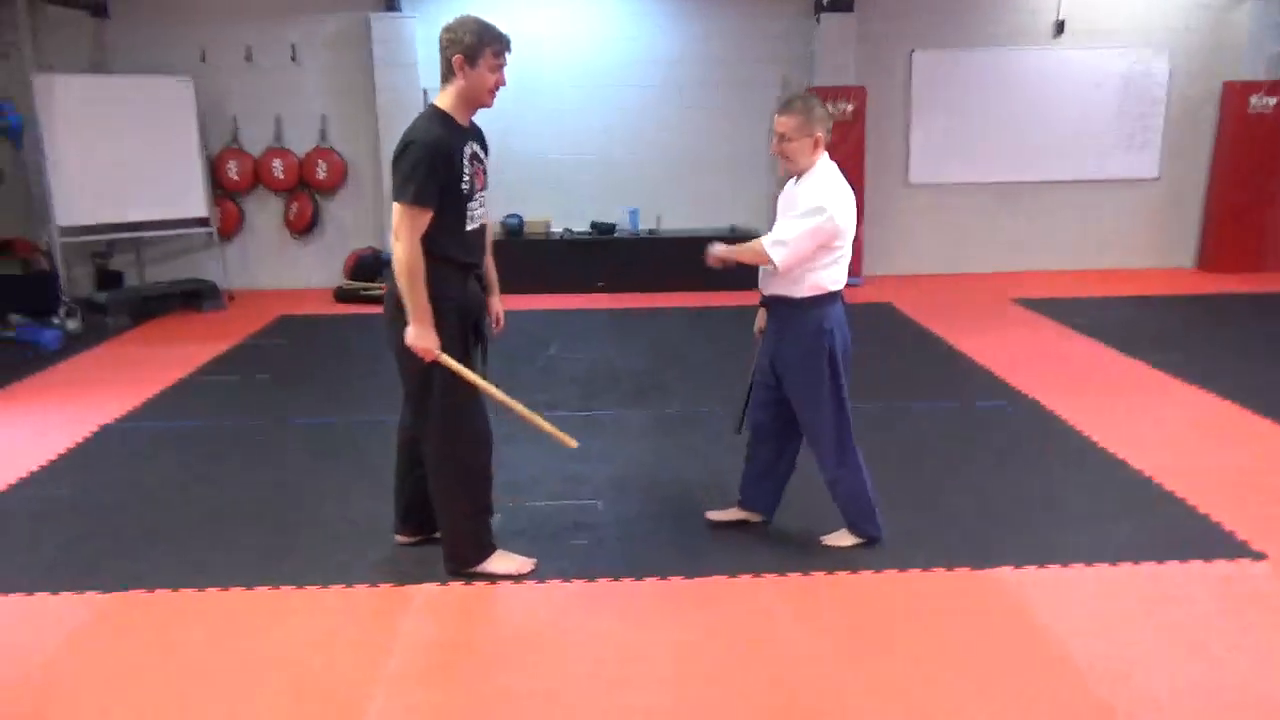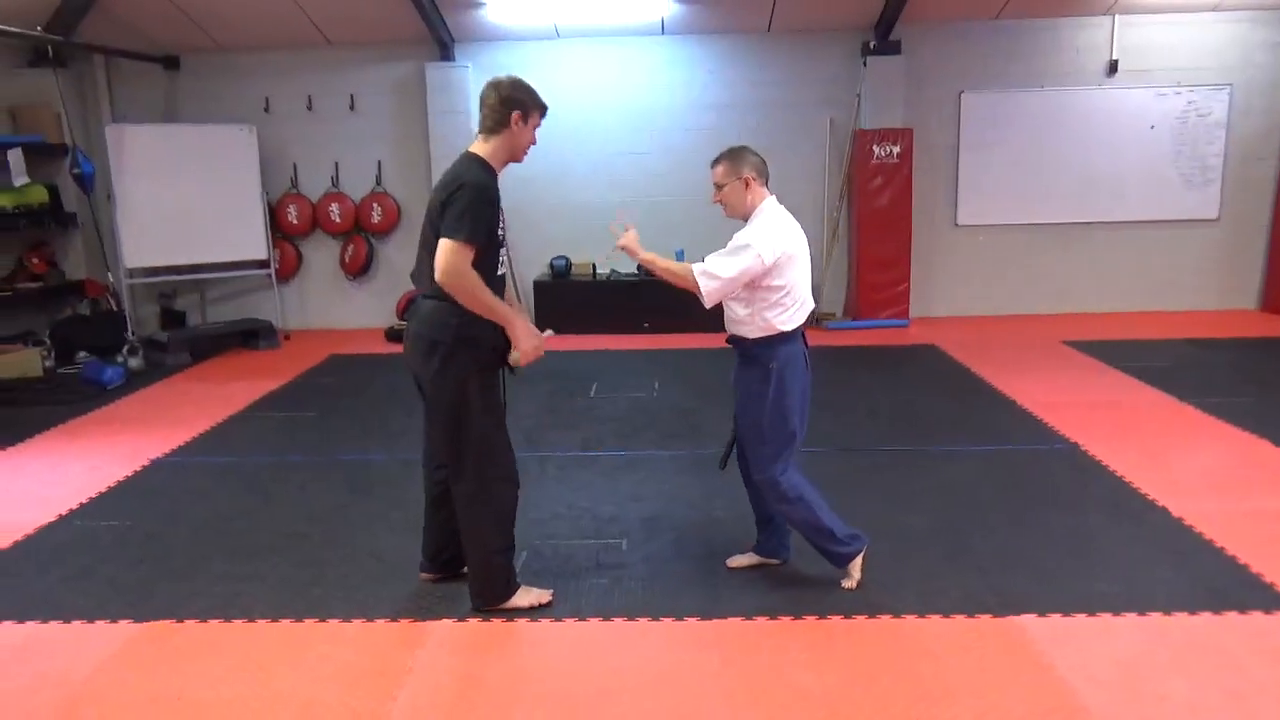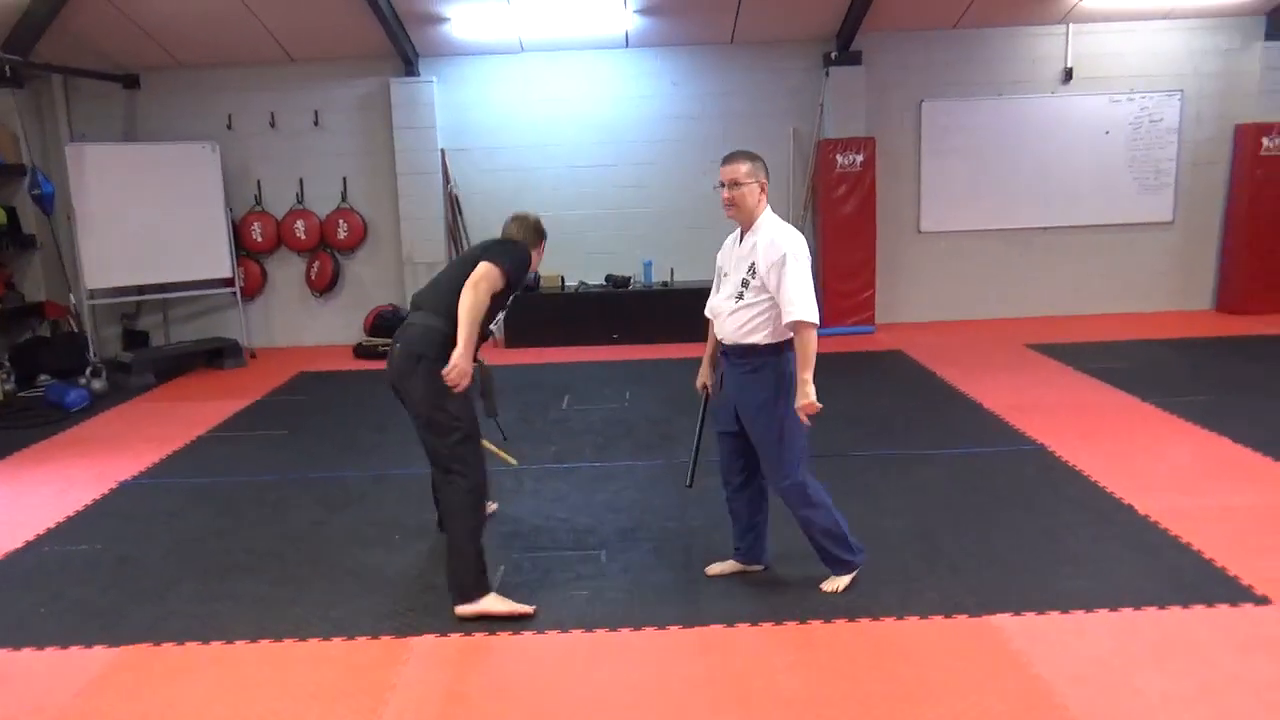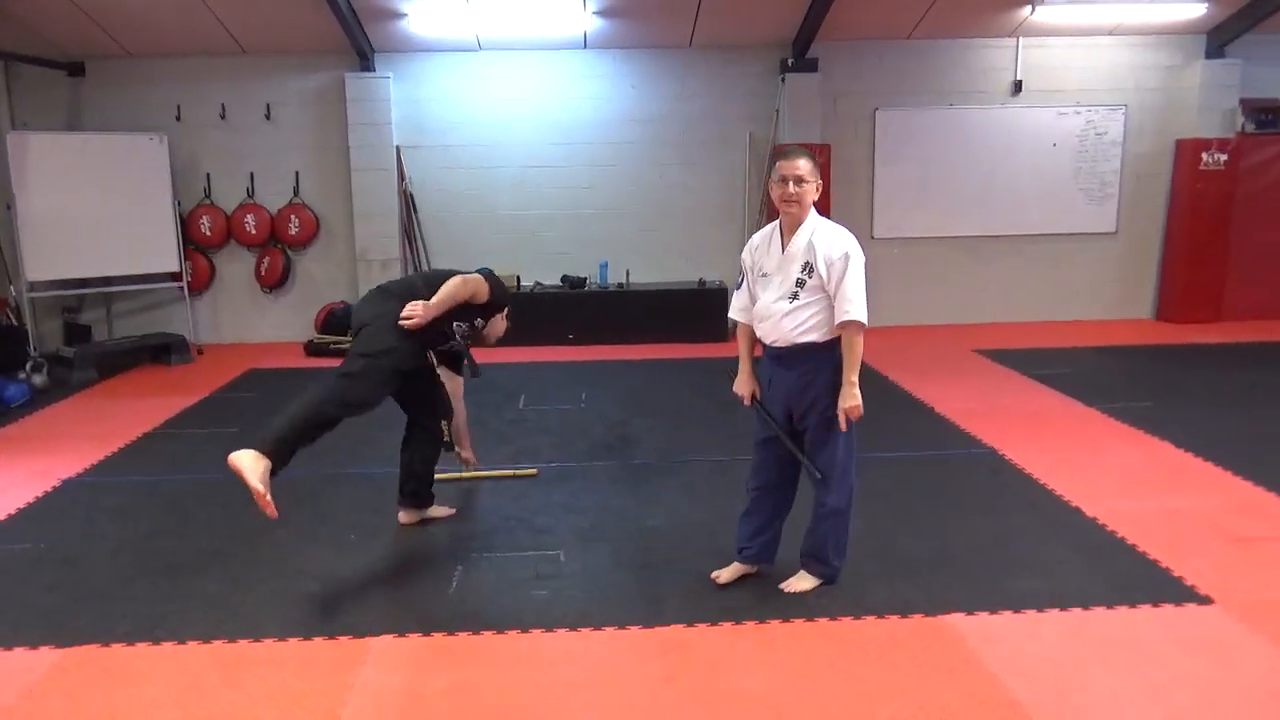
dt=0.7s
person 1, frame 1
left shoulder: (825, 195)
right shoulder: (799, 184)
left elbow: (770, 254)
left wrist: (725, 252)
right wrist: (769, 306)
left hip: (813, 324)
right hip: (788, 318)
left knee: (827, 429)
right knee: (768, 418)
left ankle: (862, 525)
right ankle: (755, 503)
person 1, frame 2
left shoulder: (763, 237)
right shoulder: (773, 223)
left elbow: (699, 280)
left wrist: (639, 253)
left hip: (771, 361)
right hip: (766, 355)
left knee: (773, 469)
right knee: (754, 460)
left ankle: (846, 547)
right ankle: (772, 546)
person 1, frame 3
left shoulder: (783, 242)
right shoulder: (731, 245)
left elbow: (803, 318)
left wrist: (805, 384)
right wrist: (707, 363)
left hip: (769, 368)
right hip: (734, 367)
left knee: (788, 474)
right knee: (736, 469)
left ankle: (845, 559)
right ankle: (748, 554)
person 1, frame 4
left shoulder: (836, 243)
right shoulder: (758, 245)
left elbow: (852, 320)
right elbow: (746, 314)
left wrist: (849, 385)
right wrist: (745, 370)
left hip: (821, 367)
right hip: (775, 367)
left knee: (829, 472)
right knee: (767, 468)
left ankle: (820, 564)
right ankle: (751, 555)
person 2, frame 1
left shoulder: (472, 136)
right shoulder: (428, 141)
right elbow: (405, 238)
left wrist: (490, 290)
right wrist: (419, 321)
left hip: (458, 296)
right hip: (431, 302)
left knee: (429, 415)
right knee: (458, 426)
left ankle: (416, 520)
right ankle: (471, 548)
person 2, frame 2
left shoulder: (476, 178)
right shoulder: (475, 185)
right elbow: (450, 271)
left wrist: (517, 321)
right wrist: (514, 325)
left hip: (447, 338)
right hip: (453, 341)
left knee: (452, 455)
right knee: (487, 465)
left ankle: (442, 559)
right ankle: (495, 586)
person 2, frame 3
left shoulder: (488, 253)
right shoulder: (515, 255)
right elbow: (476, 285)
right wrist: (464, 352)
left hip: (409, 351)
right hip: (429, 354)
left knee: (456, 434)
right knee: (461, 460)
left ankle: (460, 508)
right ankle: (471, 592)
person 2, frame 4
left shoulder: (456, 341)
right shoulder: (494, 293)
left elbow: (453, 395)
right elbow: (465, 283)
left wrist: (463, 447)
right wrist: (434, 307)
right hip: (391, 319)
left knee: (434, 412)
right knee: (350, 390)
left ankle: (415, 502)
right ankle: (259, 457)
